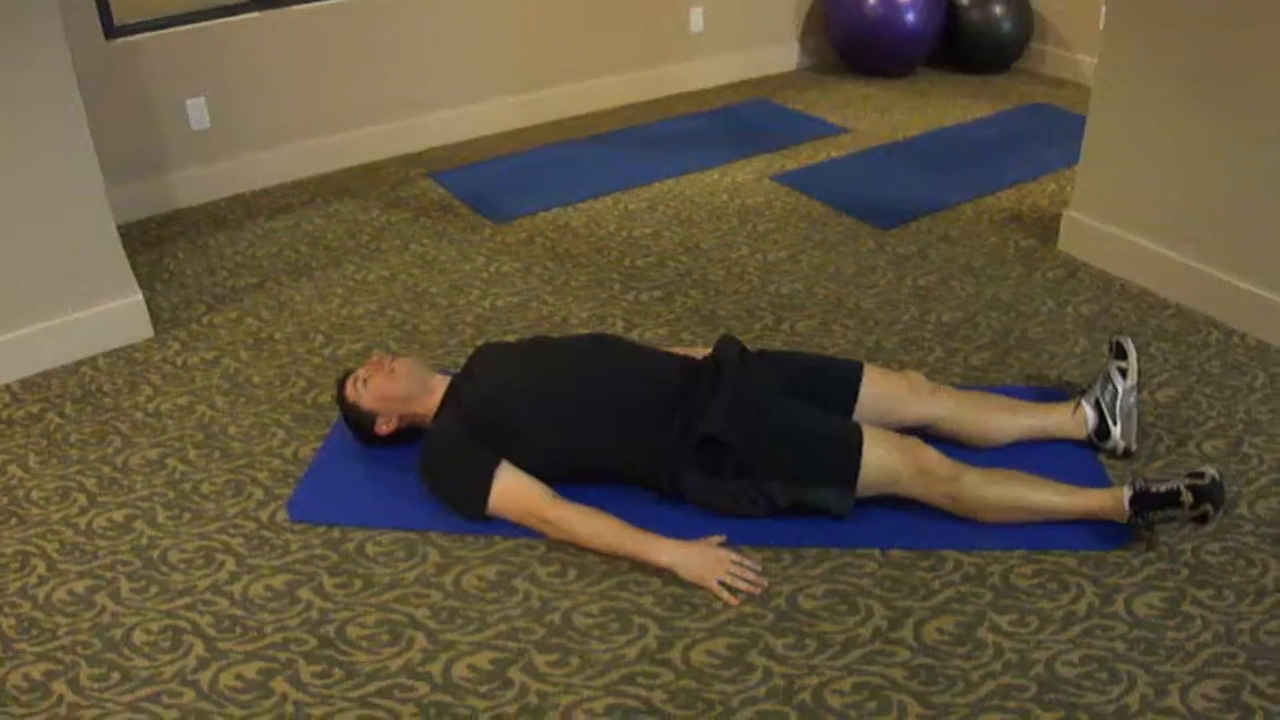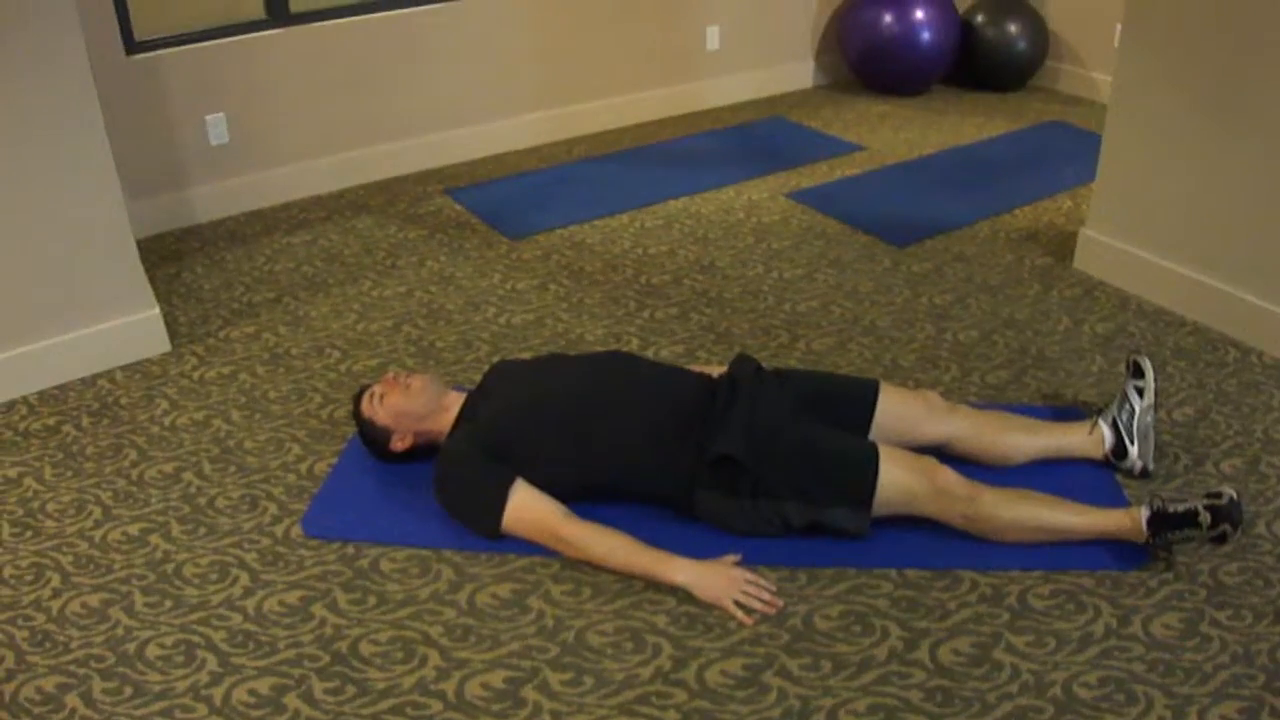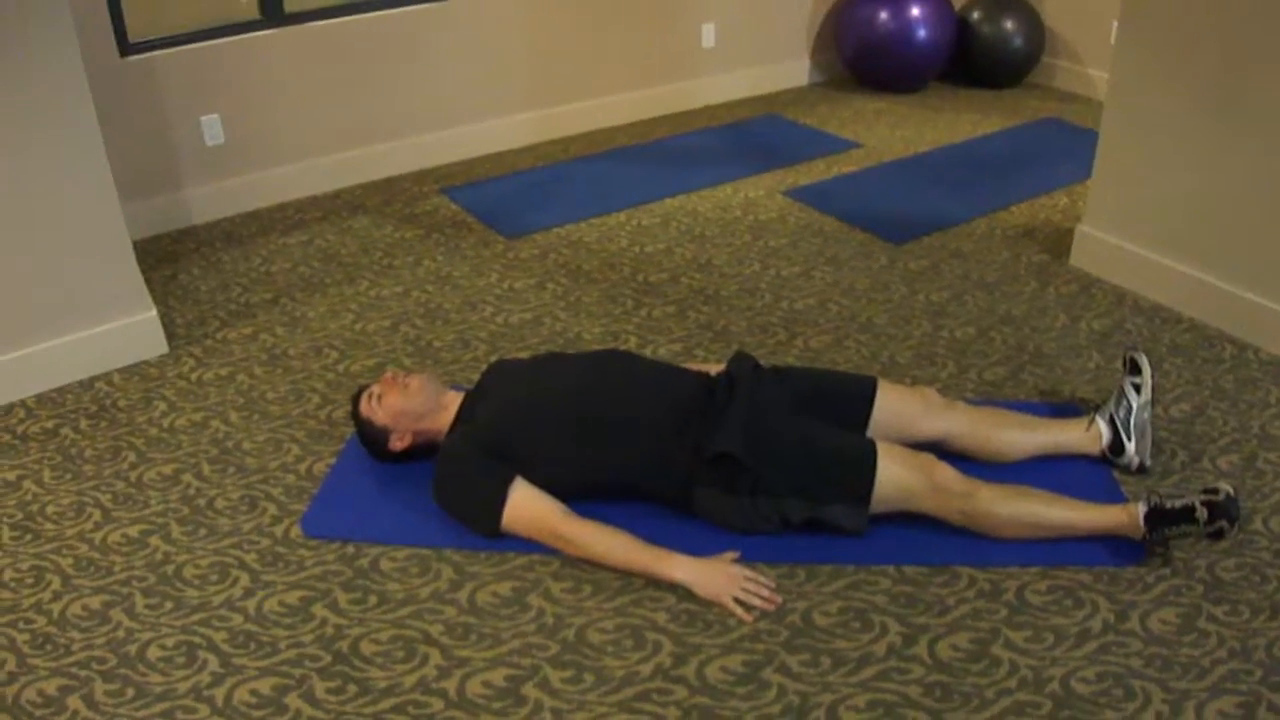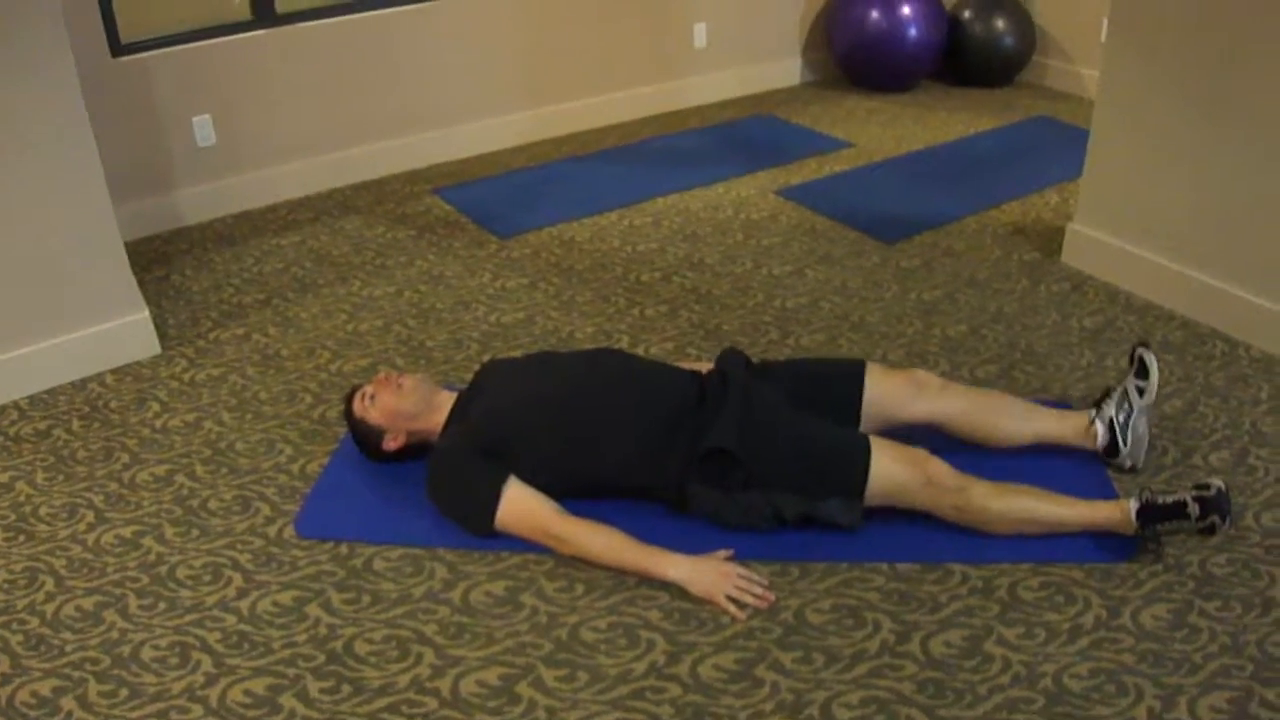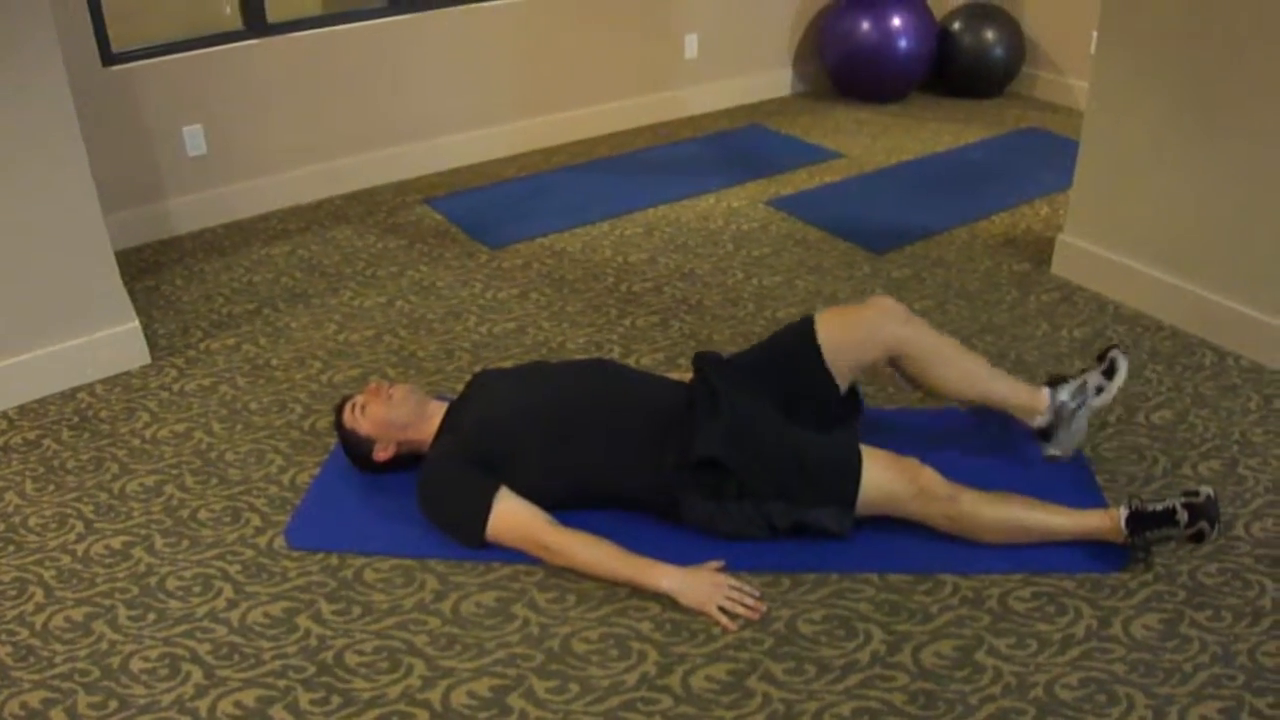
dt=0.4s
person 1, frame 1
left shoulder: (484, 364)
right shoulder: (450, 452)
right elbow: (546, 510)
left wrist: (685, 351)
right wrist: (673, 554)
left hip: (710, 376)
right hip: (707, 444)
left knee: (914, 392)
right knee: (919, 467)
left ankle: (1090, 416)
right ankle: (1126, 504)
person 1, frame 2
left shoulder: (502, 380)
right shoulder: (464, 472)
right elbow: (561, 530)
left wrist: (698, 368)
right wrist: (688, 573)
left hip: (725, 395)
right hip: (720, 464)
left knee: (930, 413)
right knee: (934, 488)
left ankle: (1107, 437)
right ankle: (1144, 524)
person 1, frame 3
left shoulder: (499, 380)
right shoulder: (463, 470)
right elbow: (562, 527)
left wrist: (698, 367)
right wrist: (688, 571)
left hip: (723, 394)
right hip: (719, 463)
left knee: (927, 409)
right knee: (933, 485)
left ankle: (1104, 434)
right ankle: (1140, 520)
person 1, frame 4
left shoulder: (493, 380)
right shoulder: (457, 470)
right elbow: (556, 527)
left wrist: (693, 365)
right wrist: (682, 570)
left hip: (717, 391)
right hip: (714, 460)
left knee: (923, 389)
right knee: (927, 480)
left ankle: (1099, 428)
right ankle: (1134, 515)
person 1, frame 5
left shoulder: (483, 391)
right shoulder: (448, 480)
right elbow: (547, 537)
left wrist: (683, 376)
right wrist: (672, 580)
left hip: (708, 398)
right hip: (706, 472)
left knee: (882, 320)
right knee: (918, 488)
left ankle: (1045, 409)
right ankle: (1122, 522)
